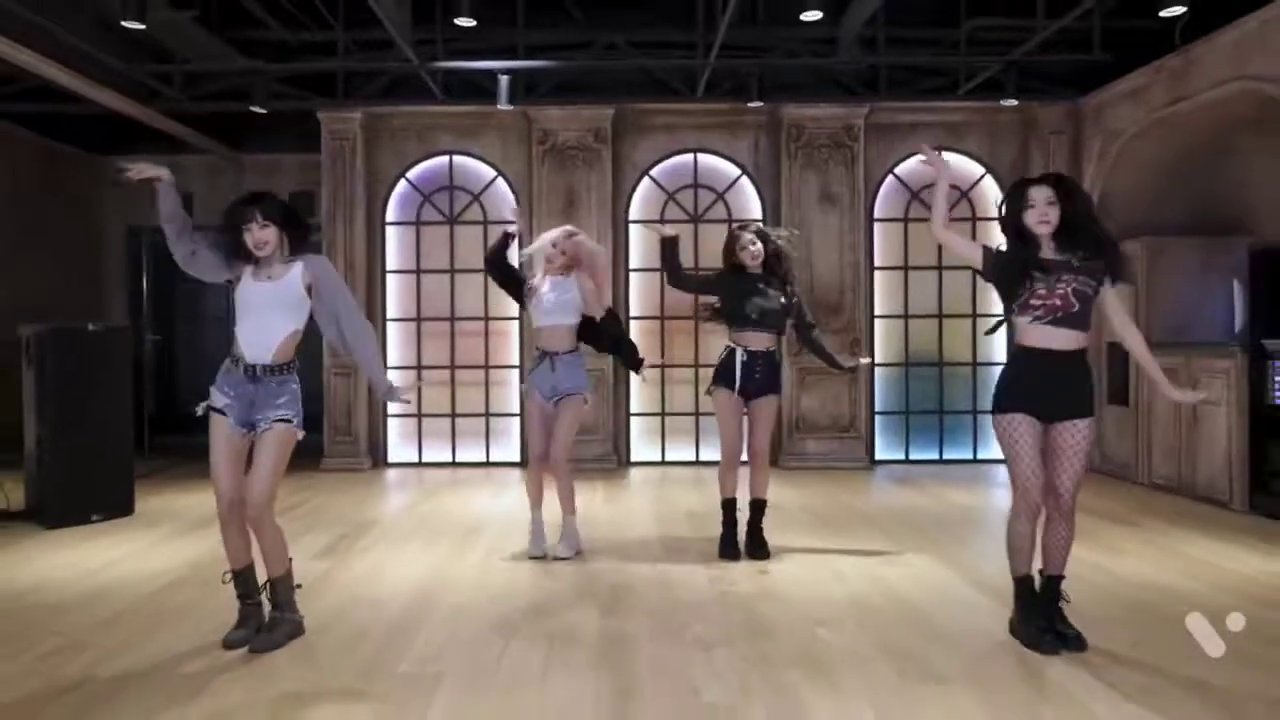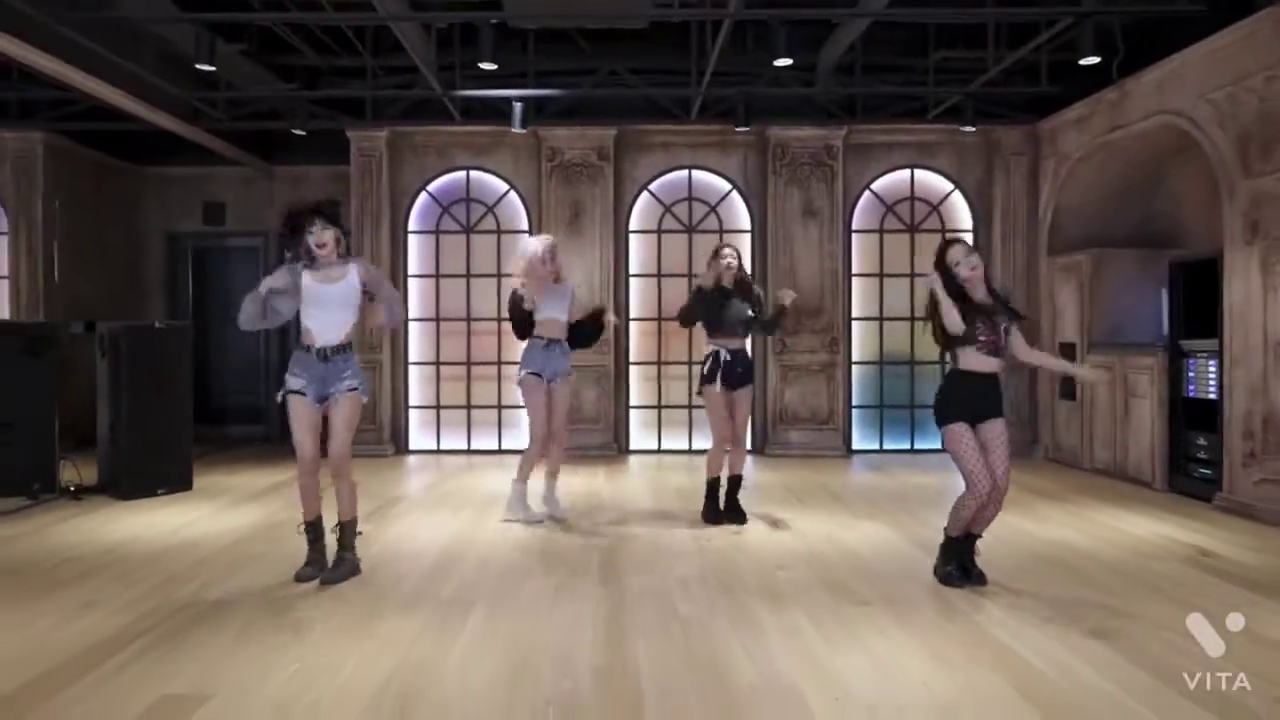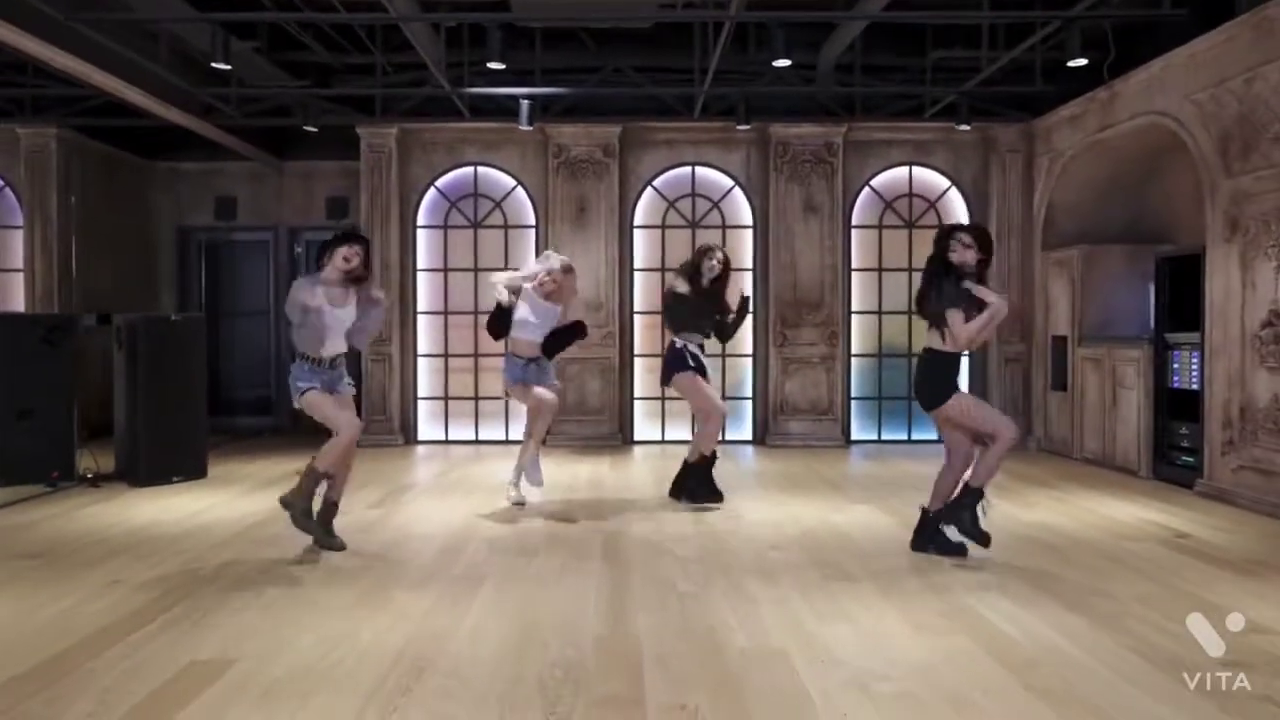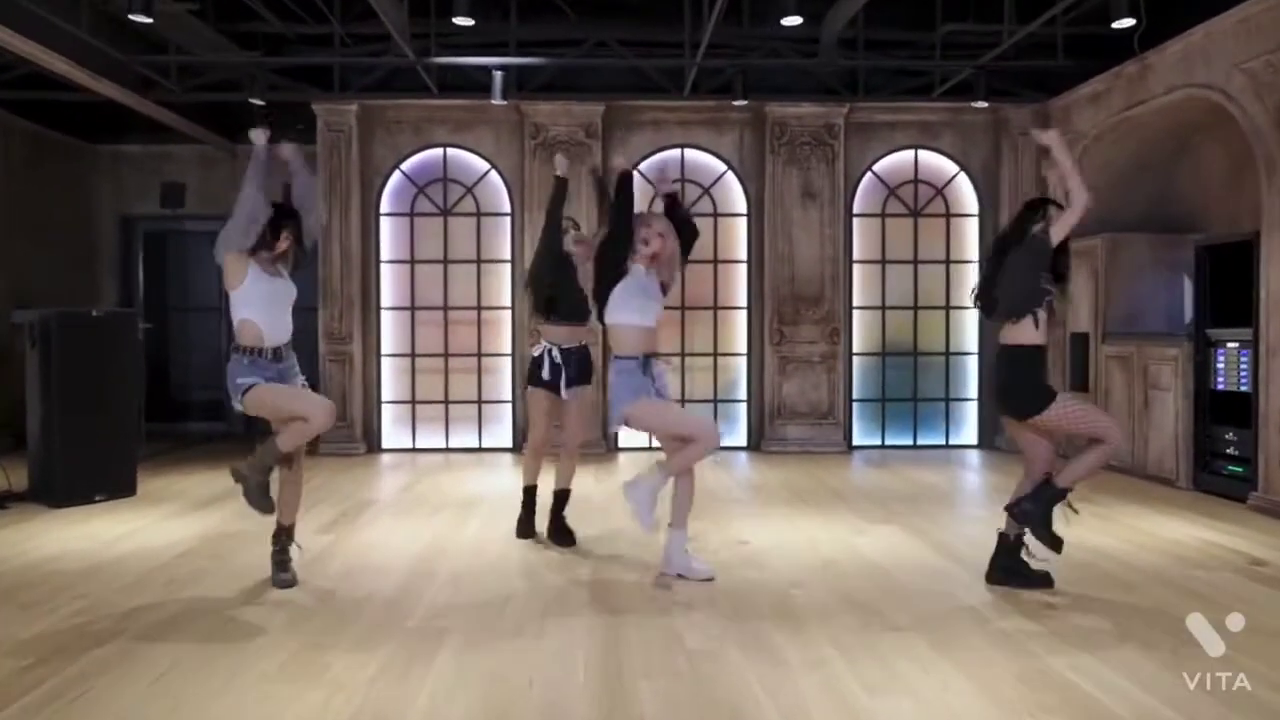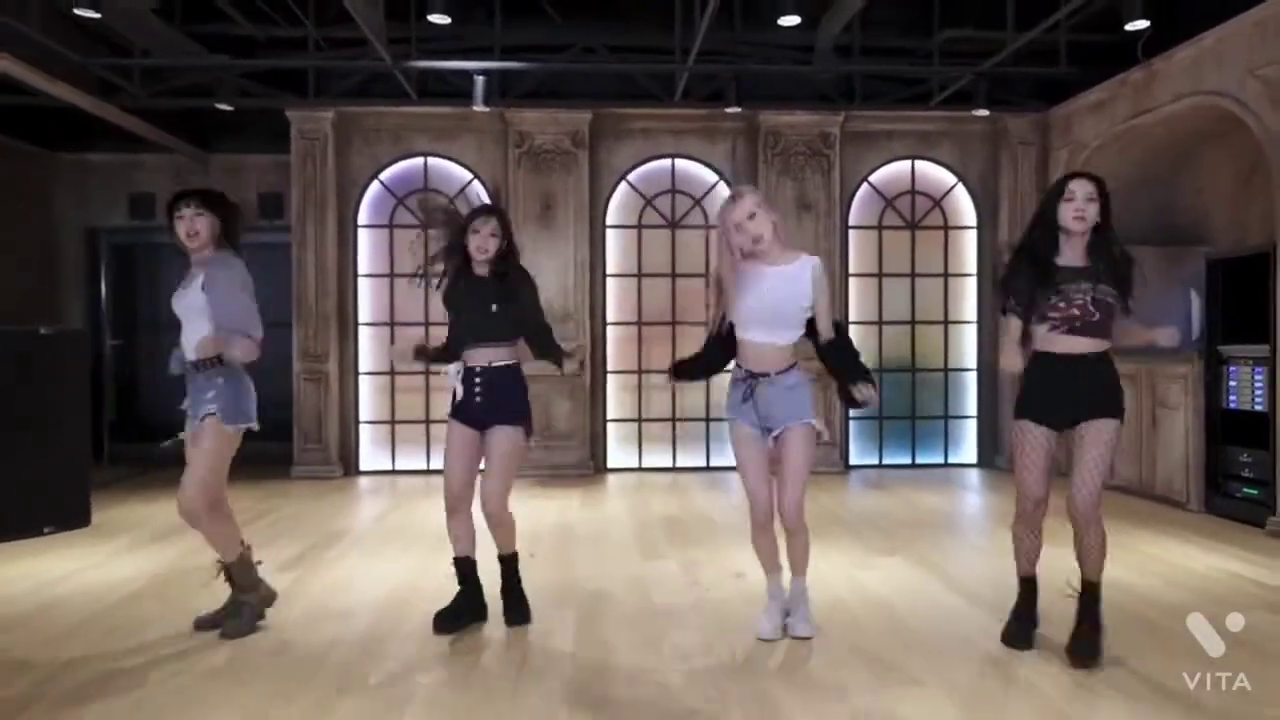
dt=1s
person 1, frame 1
left shoulder: (1088, 265)
right shoulder: (1004, 262)
left elbow: (1123, 326)
right elbow: (941, 229)
left wrist: (1165, 384)
right wrist: (943, 179)
left hip: (1070, 385)
right hip: (1019, 384)
left knee: (1064, 501)
right knee: (1030, 497)
left ankle: (1051, 604)
right ankle: (1024, 605)
person 1, frame 2
left shoulder: (1000, 305)
right shoulder: (956, 305)
left elbow: (1024, 353)
right elbow: (956, 327)
left wrist: (1072, 368)
right wrist: (937, 289)
left hip: (989, 400)
right hip: (957, 400)
left knee: (999, 485)
right knee: (981, 486)
right ankle: (948, 554)
person 1, frame 3
left shoulder: (970, 288)
right shoulder: (950, 285)
left elbow: (973, 341)
right elbow: (960, 337)
left wrist: (995, 310)
right wrist: (995, 310)
left hip: (939, 380)
right hip: (937, 380)
left knee: (961, 454)
right knee: (1006, 432)
right ankle: (965, 503)
person 1, frame 4
left shoulder: (1015, 261)
right shoulder: (1031, 251)
right elbow: (1081, 203)
right wrist: (1058, 149)
left hip: (1008, 374)
right hip: (1024, 376)
left knee: (1042, 464)
right knee: (1109, 435)
left ankle: (1007, 560)
right ankle: (1040, 500)
person 1, frame 5
left shoulder: (1114, 264)
right shoulder: (1030, 267)
left elbow: (1118, 331)
right elbow: (1012, 334)
left wrist: (1151, 335)
right wrist: (1011, 352)
left hip: (1097, 387)
right hip: (1042, 385)
left knee: (1084, 504)
right knee: (1029, 503)
left ankle: (1090, 610)
right ankle: (1027, 602)
person 2, frame 1
left shoulder: (312, 269)
right shoulder: (242, 269)
left elbow: (350, 324)
right elbow: (184, 245)
left wrist: (380, 383)
right wrist: (166, 185)
left hip: (276, 394)
right hip: (232, 390)
left knee: (256, 507)
right knee: (227, 506)
left ankle: (285, 614)
right ankle: (250, 609)
person 2, frame 2
left shoulder: (359, 270)
right shoulder: (297, 275)
left elbow: (393, 305)
right elbow: (250, 320)
left wrist: (384, 312)
right wrist: (266, 288)
left hip: (344, 369)
right hip: (305, 370)
left knee: (340, 461)
right knee: (306, 461)
left ankle: (346, 551)
right ankle: (316, 551)
person 2, frame 3
left shoulder: (355, 293)
right shoulder: (304, 287)
left elbow: (360, 340)
right elbow: (306, 343)
left wrist: (377, 308)
right wrist: (311, 309)
left hip: (338, 375)
right hip: (308, 376)
left knee: (346, 451)
right knee: (350, 429)
right ankle: (300, 493)
person 2, frame 4
left shoulder: (282, 266)
right shoulder: (237, 259)
left elbow: (308, 214)
right elbow: (249, 211)
left wrist: (295, 161)
right wrist: (260, 152)
left hip: (285, 370)
right hip: (249, 375)
left knee: (294, 462)
right knee: (324, 414)
left ankle: (281, 557)
right ankle: (258, 467)
person 2, frame 5
left shoulder: (226, 266)
right shoulder: (196, 273)
left elbow: (244, 328)
left wrist: (243, 344)
right wrist: (182, 358)
left hip: (224, 390)
right hip: (202, 391)
left knee: (192, 502)
right knee: (210, 502)
left ankle: (251, 588)
right ankle: (242, 596)
person 3, frame 1
left shoulder: (580, 284)
right shoulder: (531, 282)
left elbow: (605, 322)
right elbow: (493, 263)
left wrist: (634, 359)
right wrist: (509, 234)
left hip: (569, 373)
right hip: (538, 373)
left knee: (557, 459)
right knee: (536, 460)
left ankle: (570, 534)
right ankle: (537, 532)
person 3, frame 2
left shoulder: (566, 289)
right shoulder: (524, 292)
left elbow: (581, 328)
right elbow: (522, 331)
left wrist: (601, 318)
right wrist: (526, 304)
left hip: (561, 361)
right hip: (537, 360)
left knee: (558, 434)
right knee: (540, 436)
left ankle: (550, 496)
right ankle: (516, 500)
person 3, frame 3
left shoulder: (558, 309)
right shoulder: (516, 292)
left elbow: (551, 348)
right elbow: (495, 331)
left wrist: (574, 330)
right wrist: (505, 305)
left hip: (541, 369)
right hip: (516, 369)
left knee: (534, 430)
right knee: (549, 403)
left ankle: (515, 481)
right ankle: (531, 456)
person 3, frame 4
left shoulder: (651, 278)
right shoulder: (614, 266)
left elbow: (686, 240)
right elbow: (620, 221)
left wrist: (671, 197)
right wrist: (626, 176)
left hip: (651, 379)
right hip: (628, 379)
left knee: (685, 463)
right knee: (708, 437)
left ankle: (677, 554)
right ankle: (646, 487)
person 3, frame 5
left shoulder: (809, 269)
right shoulder: (736, 276)
left elbow: (826, 340)
left wrist: (855, 384)
left hip: (790, 396)
right hip: (745, 397)
left knee: (790, 509)
right knee: (761, 512)
left ankle: (798, 596)
right ankle: (775, 596)
person 4, frame 1
left shoulder: (783, 285)
right shoulder: (726, 280)
left elbow: (805, 331)
right elbow: (676, 278)
left wrist: (838, 362)
right wrist: (669, 243)
left hip: (767, 370)
right hip: (732, 368)
left knee: (760, 453)
right knee: (731, 454)
left ankle: (755, 529)
right ankle: (728, 530)
person 4, frame 2
left shoulder: (749, 292)
right shoulder: (705, 295)
left elbow: (767, 328)
right elbow: (685, 319)
left wrist: (781, 307)
right wrist: (703, 288)
left hip: (743, 367)
right hip: (717, 366)
left knee: (739, 438)
right knee: (723, 437)
left ankle: (732, 499)
right ankle: (711, 500)
person 4, frame 3
left shoulder: (714, 296)
right shoulder: (681, 288)
left elbow: (724, 334)
right elbow: (675, 322)
left wrist: (742, 308)
left hip: (696, 359)
right hip: (679, 359)
left knee: (710, 419)
right knee: (717, 412)
left ankle: (688, 481)
right ankle: (697, 475)
person 4, frame 4
left shoulder: (591, 273)
right shoulder: (550, 267)
right elbow: (551, 226)
right wrist: (560, 179)
left hip: (579, 360)
right hip: (546, 359)
left knee: (572, 442)
right knee: (538, 442)
left ankle: (557, 516)
right ankle: (527, 509)
person 4, frame 5
left shoulder: (516, 280)
right shoulder: (455, 284)
left elbow: (537, 335)
left wrist: (561, 358)
right wrist: (422, 353)
left hip: (504, 390)
right hip: (466, 393)
left knee: (493, 502)
right knee: (454, 496)
left ankle: (512, 588)
right ankle: (470, 594)
